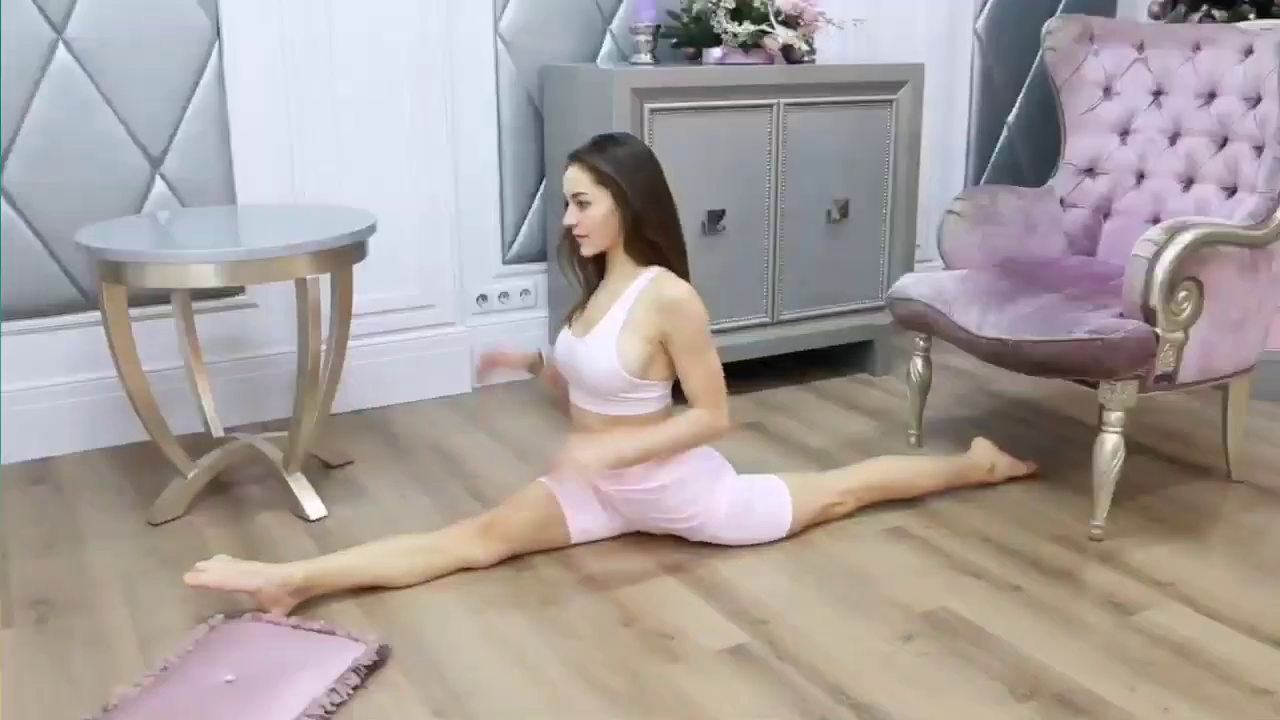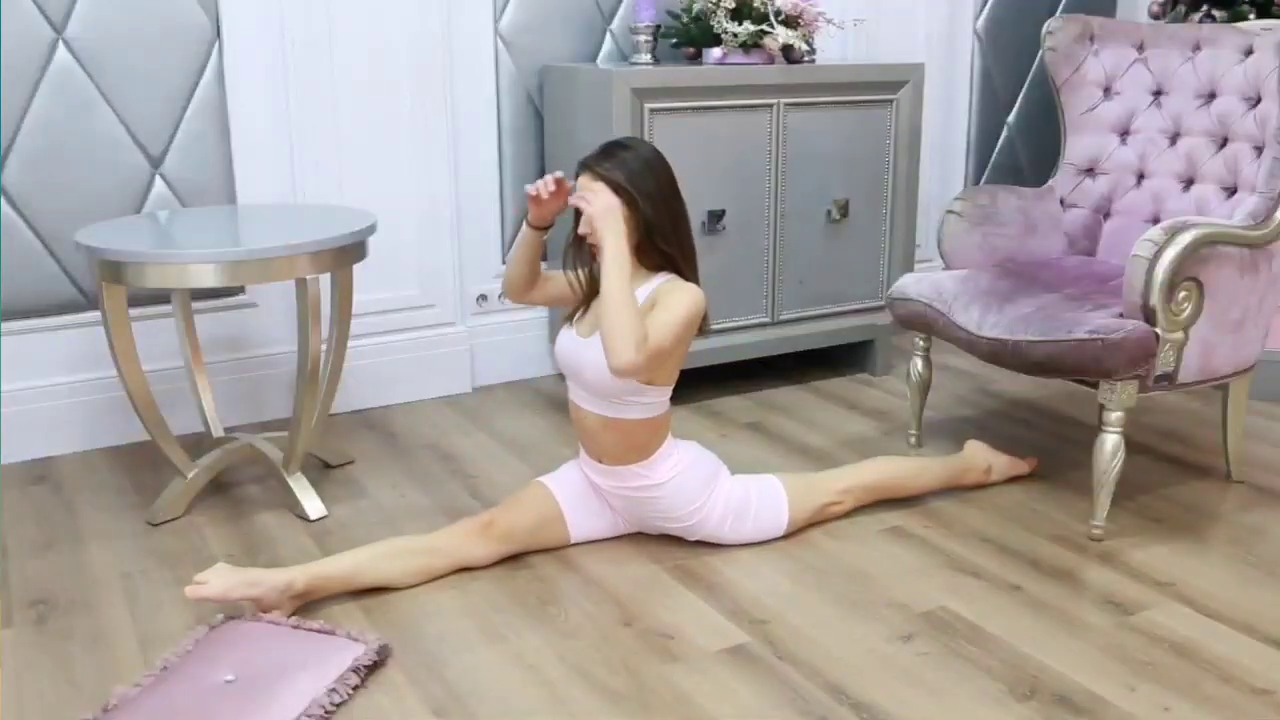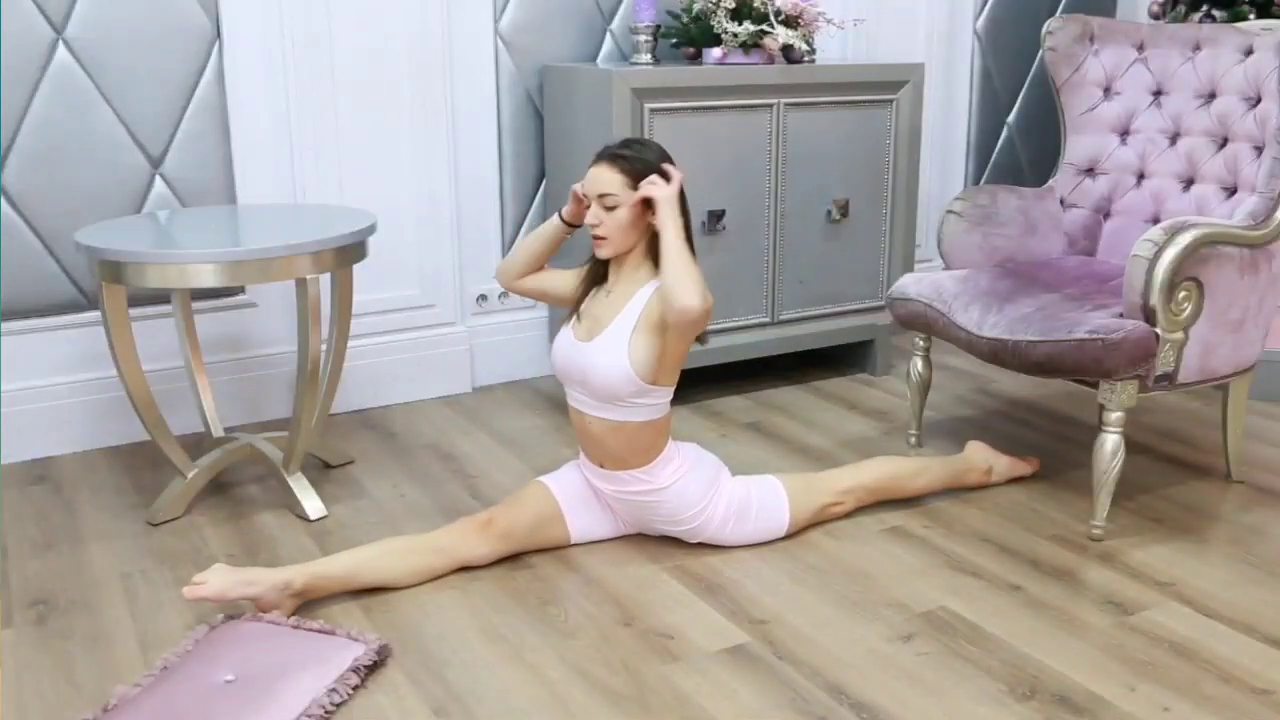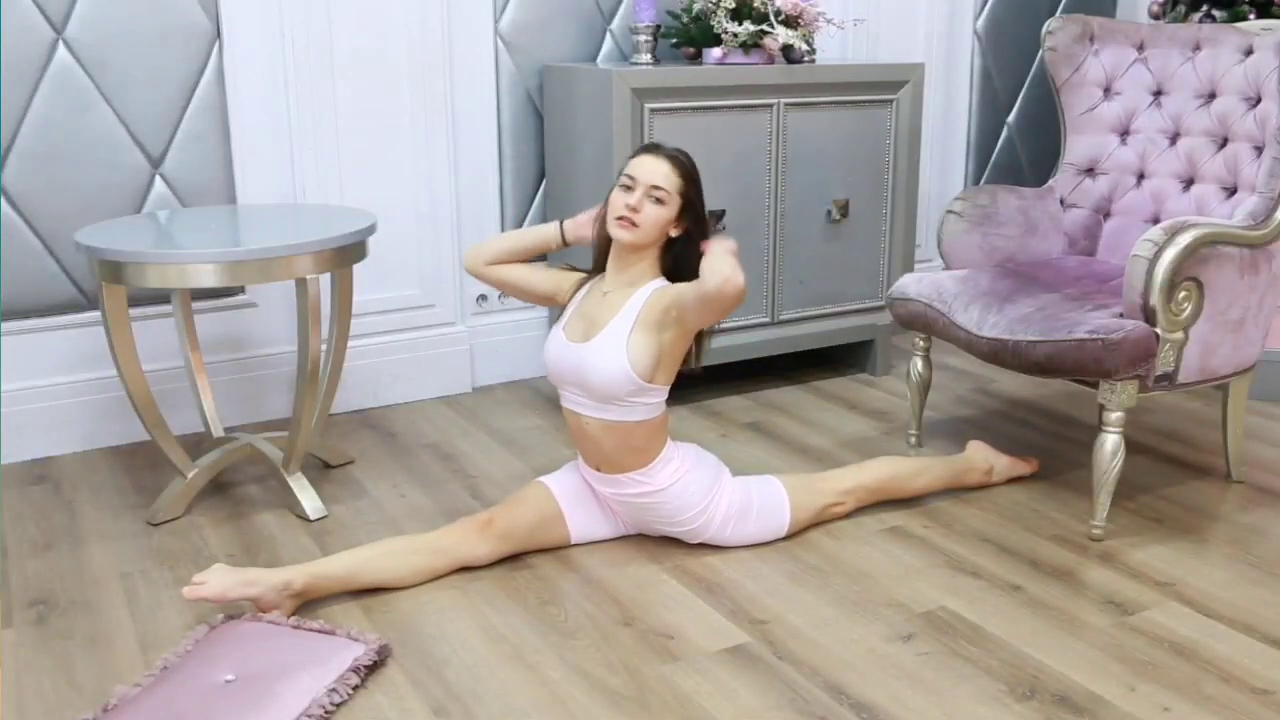
dt=0.4s
person 1, frame 1
left shoulder: (666, 296)
right shoulder: (603, 287)
left elbow: (713, 412)
left wrist: (615, 448)
right wrist: (535, 366)
left hip: (671, 490)
right hip: (607, 486)
right knee: (478, 536)
right ankle: (293, 580)
person 1, frame 2
left shoulder: (678, 298)
right shoulder: (600, 279)
left elbow: (626, 360)
right elbow: (519, 291)
left wrist: (611, 243)
right wrist: (537, 223)
left hip: (670, 485)
right hip: (598, 481)
right knee: (477, 536)
right ankle: (291, 584)
person 1, frame 3
left shoulder: (670, 301)
right shoulder: (594, 286)
left elbow: (689, 307)
right elbow: (511, 276)
left wrist: (669, 217)
right wrist: (563, 218)
left hip: (674, 491)
right hip: (600, 483)
right knee: (477, 534)
right ankle: (293, 581)
person 1, frame 4
left shoulder: (669, 303)
right shoulder: (582, 287)
left elbow: (728, 286)
right elbow: (479, 260)
left wrist: (718, 248)
right wrist: (572, 229)
left hip: (673, 491)
right hip: (597, 484)
right knee: (475, 536)
right ankle: (290, 583)
